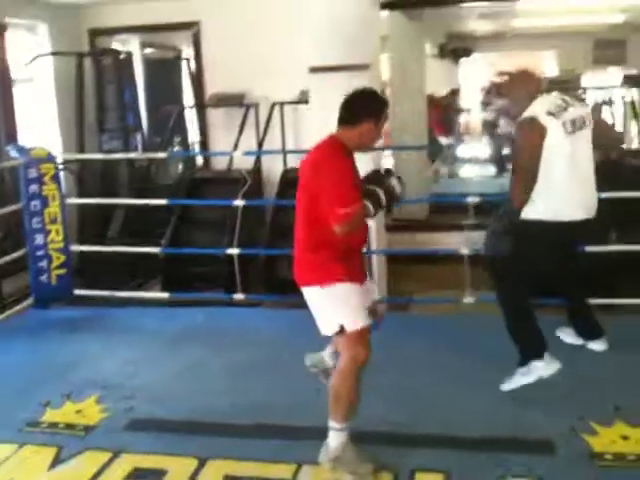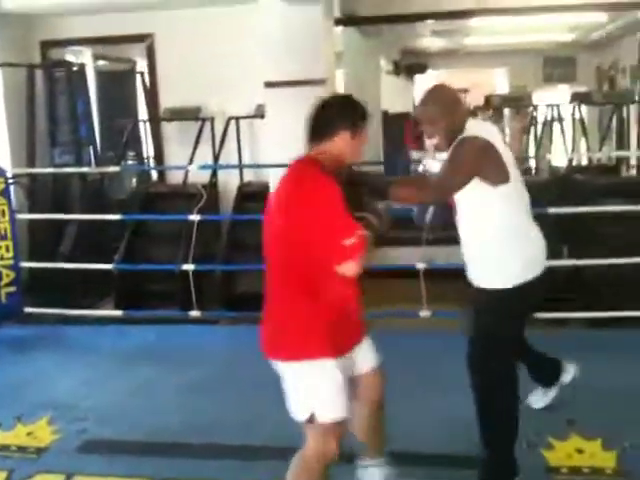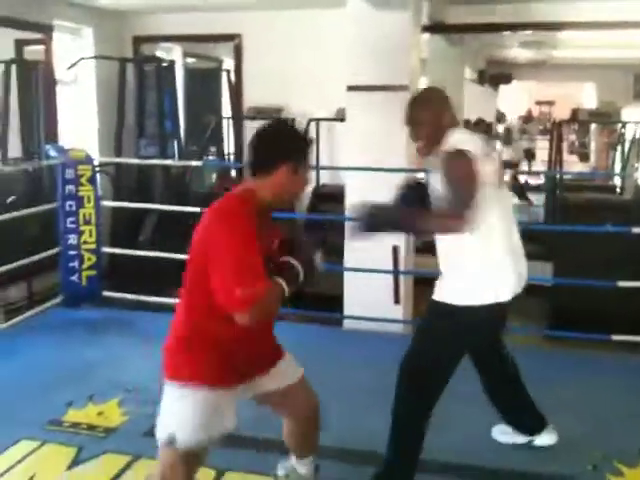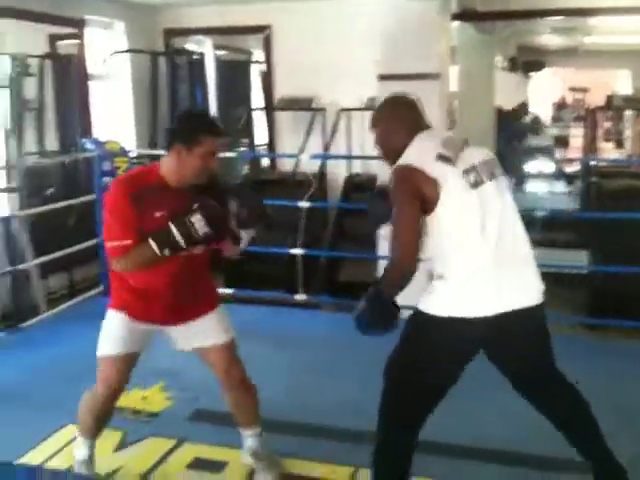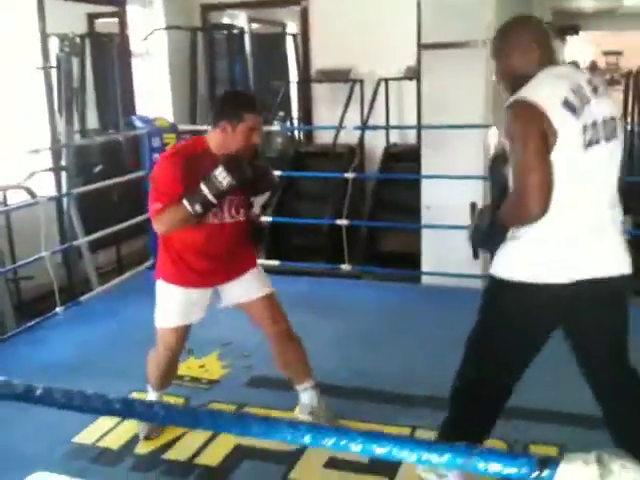
dt=1s
person 1, frame 1
left shoulder: (530, 122)
right shoulder: (578, 107)
left elbow: (525, 176)
right elbow: (606, 140)
left wrist: (505, 219)
left hip: (546, 216)
right hip: (582, 209)
left knee: (506, 274)
right knee: (564, 267)
left ankle: (535, 357)
right ankle: (589, 332)
person 1, frame 2
left shoulder: (475, 146)
right shoulder: (471, 141)
left elbow: (431, 192)
left wrist: (362, 181)
left hip: (509, 270)
right hip: (497, 265)
left knee: (487, 366)
right knee: (493, 339)
right ankle: (553, 371)
person 1, frame 3
left shoulder: (456, 156)
right shoulder: (468, 148)
left elbow: (457, 219)
left wrist: (392, 217)
right wrist: (422, 208)
left hip: (473, 288)
right hip: (492, 282)
left knee: (418, 376)
right knee: (487, 351)
right ankle: (532, 425)
person 1, frame 4
left shoulder: (408, 172)
right shoulder: (475, 151)
left elbow: (403, 260)
left wrist: (377, 299)
left hip: (459, 304)
right hip: (520, 296)
left knee: (404, 393)
right knee: (547, 385)
person 1, frame 5
left shoulder: (529, 106)
right shoulder: (597, 93)
left elbow: (532, 204)
left wrist: (496, 217)
left hip: (537, 270)
left knee: (486, 370)
person 2, frame 1
left shoulder: (336, 154)
right shoulder: (331, 160)
right elbow: (343, 224)
left wrist: (370, 188)
right wrist: (377, 198)
left hip: (341, 263)
right hip: (326, 269)
left knee: (368, 317)
right knee: (356, 351)
left ankle: (331, 359)
right ankle: (336, 445)
person 2, frame 2
left shoulder: (308, 178)
right shoulder: (316, 185)
right elbow: (350, 263)
left wrist: (355, 223)
right wrist: (369, 223)
left hip: (334, 325)
right hip: (304, 337)
left knee: (372, 389)
right knee: (324, 444)
person 2, frame 3
left shoulder: (254, 212)
right shoulder: (233, 223)
right elbow: (248, 311)
right wrist: (292, 269)
left hip: (253, 353)
right hip: (203, 363)
left knee: (305, 407)
person 2, frame 4
left shoulder: (208, 189)
right shoulder: (128, 190)
left elbow: (227, 249)
right elbow: (122, 262)
left wrist: (237, 229)
right wrist: (177, 234)
left hip: (195, 302)
right hip: (135, 306)
left knee: (234, 376)
right knee: (108, 386)
left ankle: (254, 446)
person 2, frame 5
left shoulder: (241, 161)
right shoulder: (176, 161)
right elbow: (163, 224)
left wrist: (260, 194)
right wrist: (211, 189)
left hip: (237, 264)
right hip: (183, 271)
left knee: (279, 328)
right knee: (168, 346)
left ankle: (310, 402)
right ankle: (154, 402)
